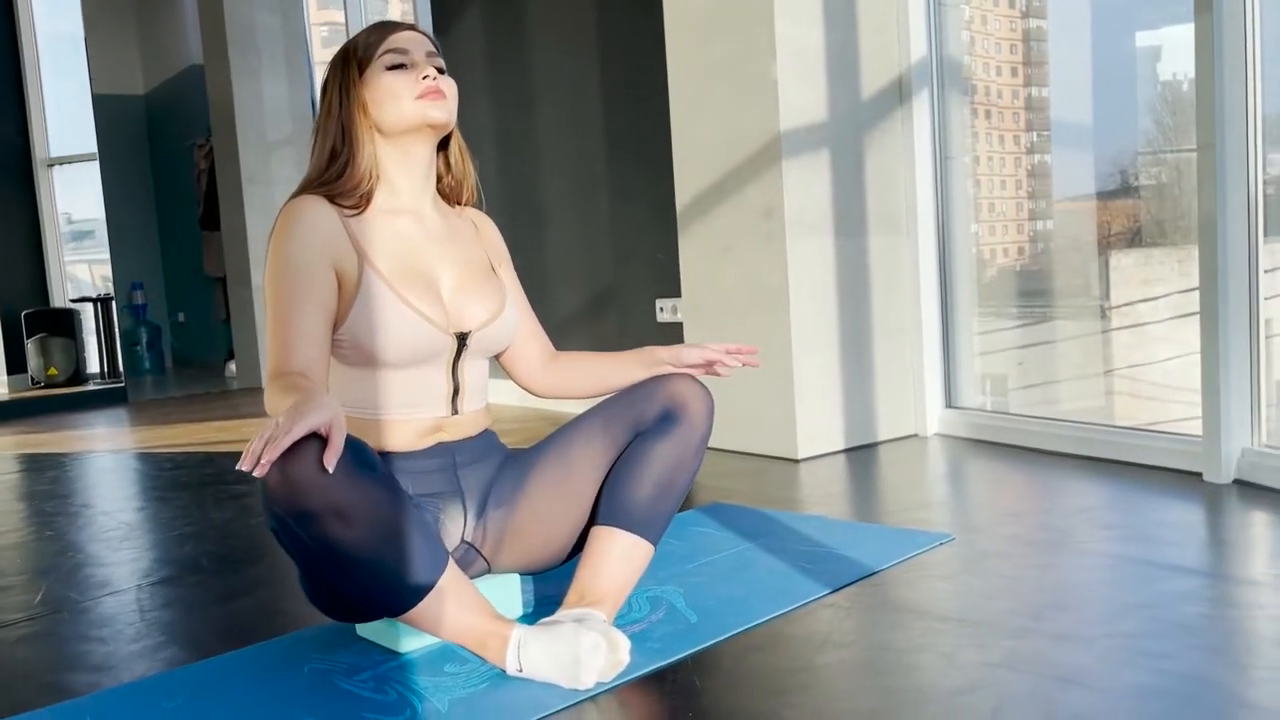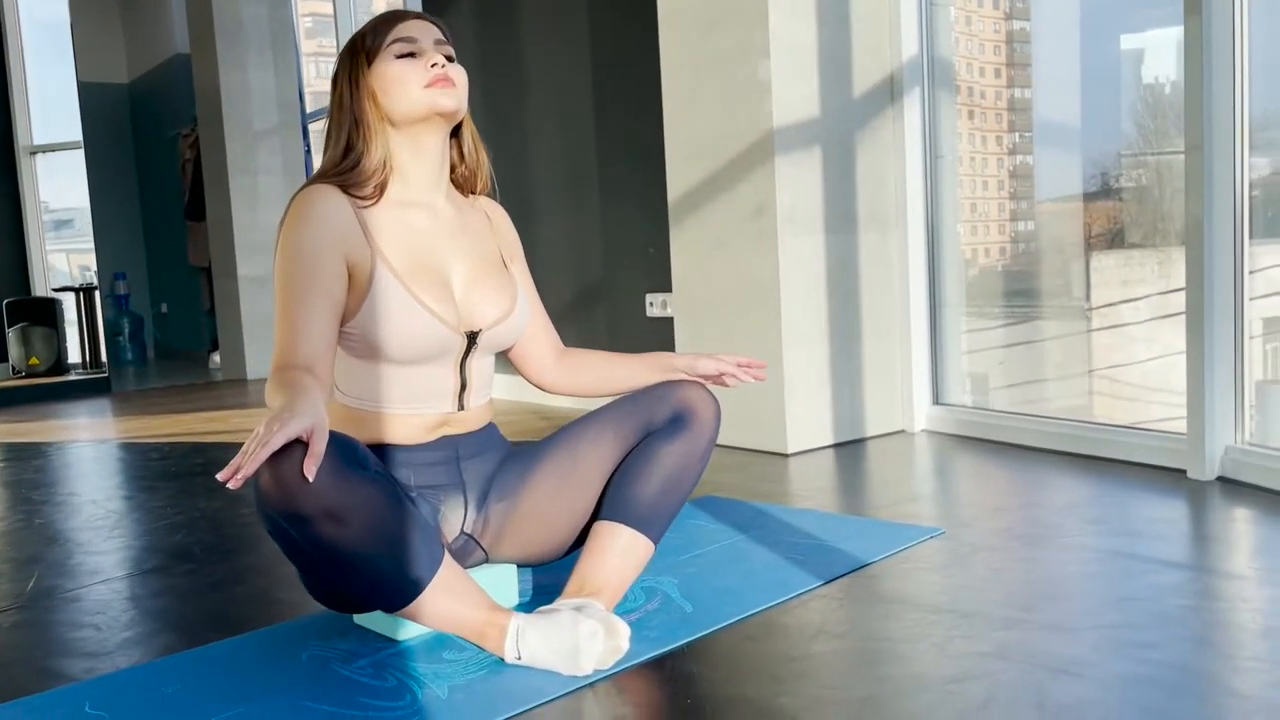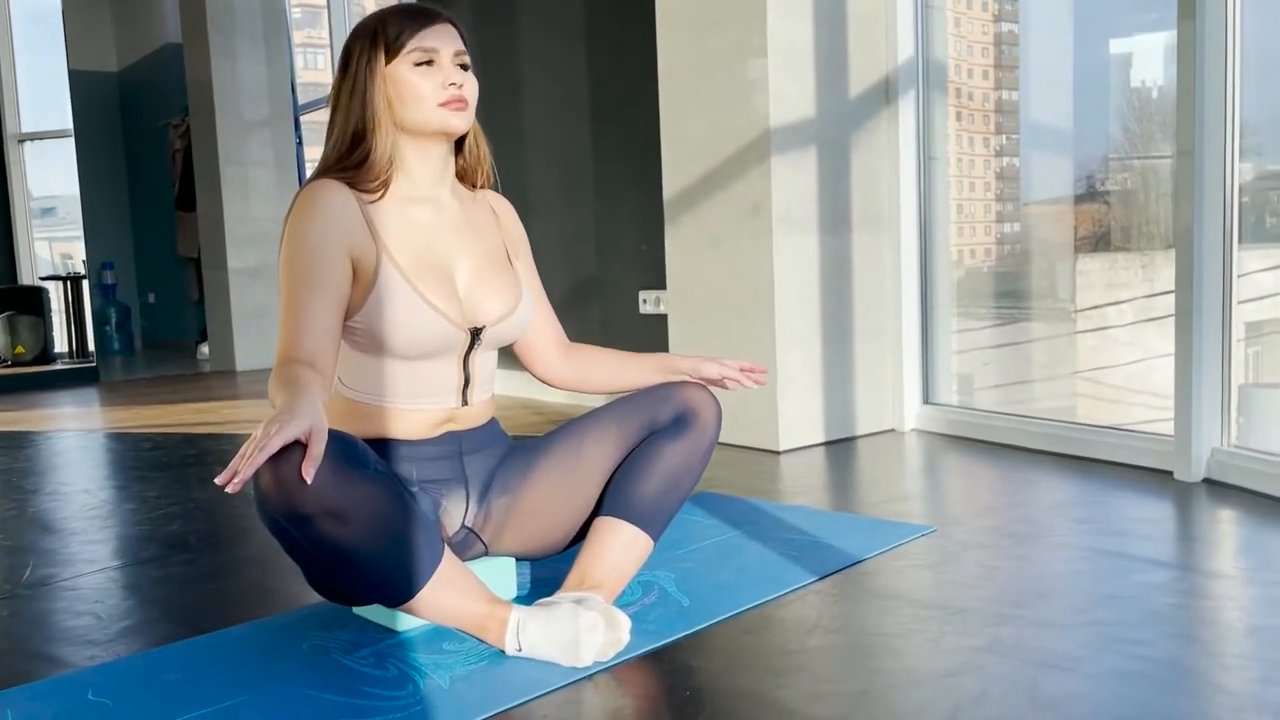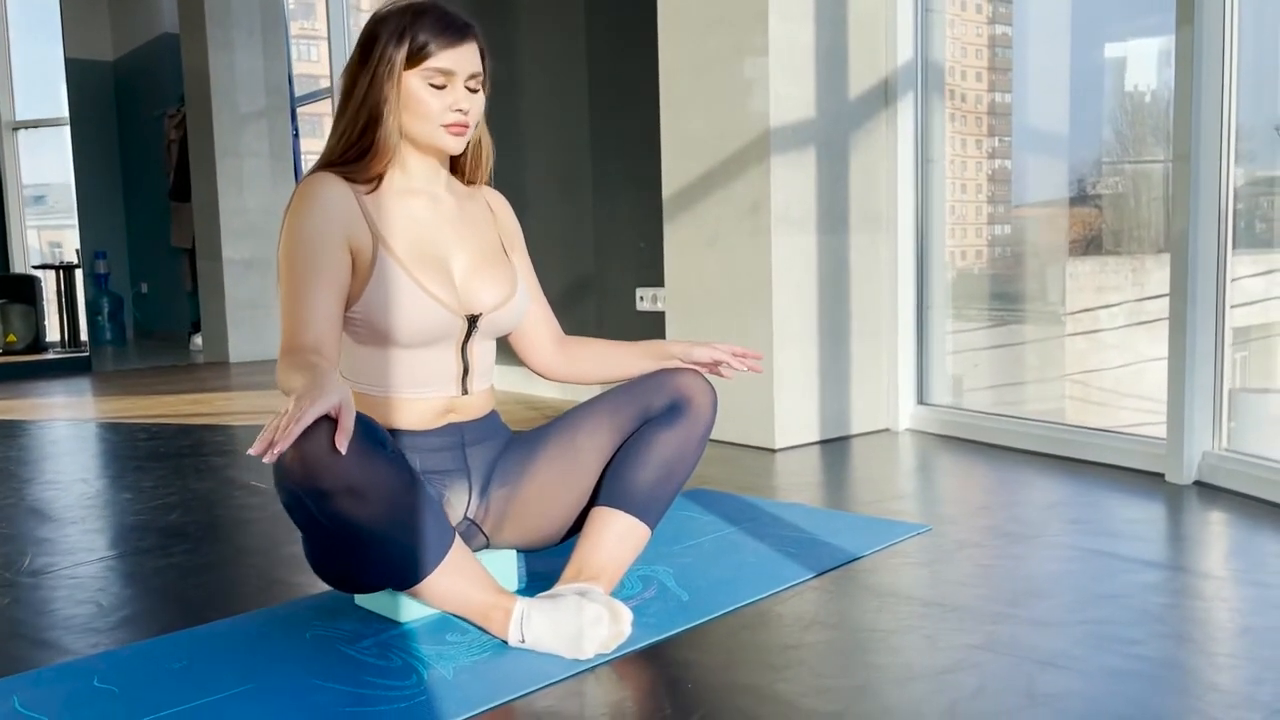
dt=0.3s
person 1, frame 1
left shoulder: (476, 228)
right shoulder: (317, 222)
left elbow: (542, 369)
right elbow: (290, 379)
left wrist: (662, 356)
right wrist: (313, 401)
left hip: (491, 490)
right hip: (381, 514)
left knee: (680, 400)
right knee: (303, 470)
left ankle: (584, 620)
right ankle: (507, 641)
person 1, frame 2
left shoulder: (488, 219)
right shoulder: (328, 212)
left elbow: (549, 362)
right elbow: (296, 368)
left wrist: (675, 363)
right wrist: (303, 404)
left hip: (490, 482)
right hip: (380, 502)
left knee: (686, 408)
right knee: (293, 474)
left ankle: (582, 610)
right ankle: (506, 631)
person 1, frame 3
left shoulder: (494, 213)
right shoulder: (334, 208)
left elbow: (555, 358)
right elbow: (302, 363)
left wrist: (677, 365)
right wrist: (302, 403)
left hip: (491, 475)
right hip: (383, 493)
left knee: (689, 408)
right knee: (295, 479)
left ankle: (581, 604)
right ankle: (504, 625)
person 1, frame 4
left shoulder: (490, 209)
right shoulder: (332, 201)
left elbow: (548, 350)
right elbow: (302, 356)
left wrist: (671, 350)
right wrist: (321, 384)
left hip: (490, 469)
right hip: (386, 491)
left knee: (684, 393)
right knee: (316, 450)
left ankle: (581, 596)
right ankle: (510, 616)
